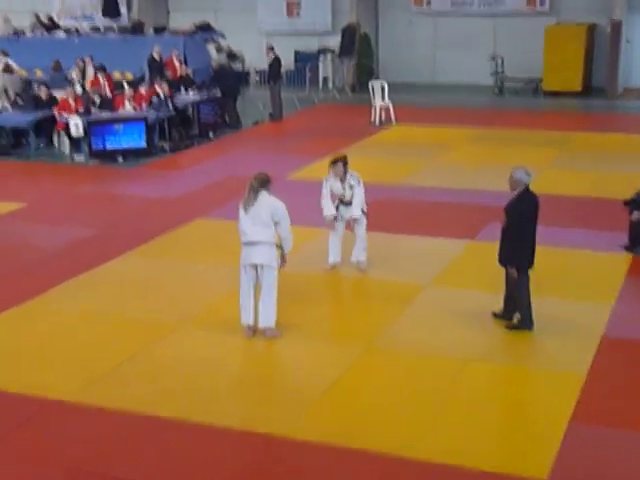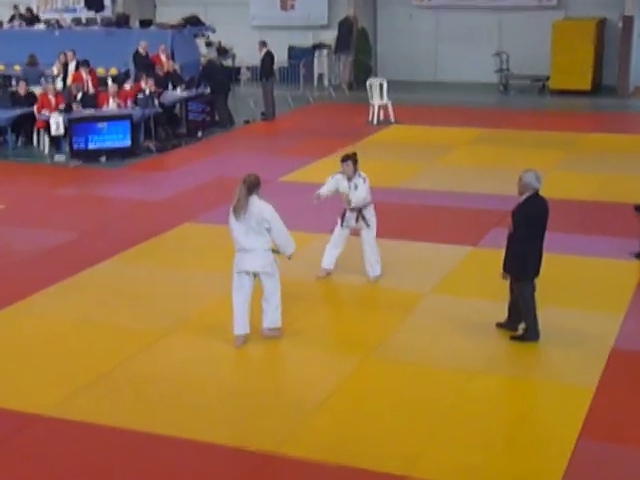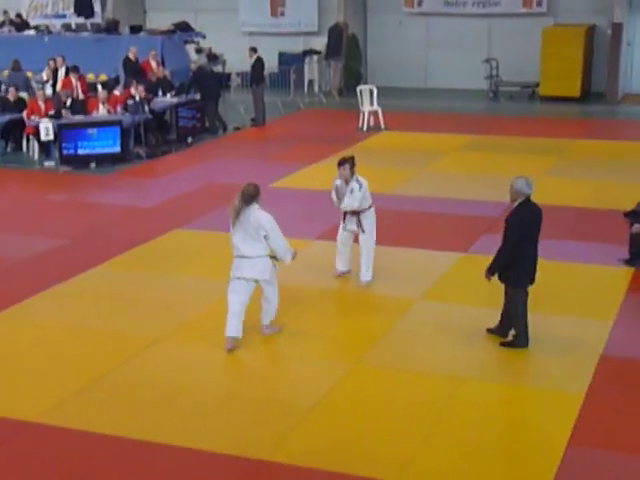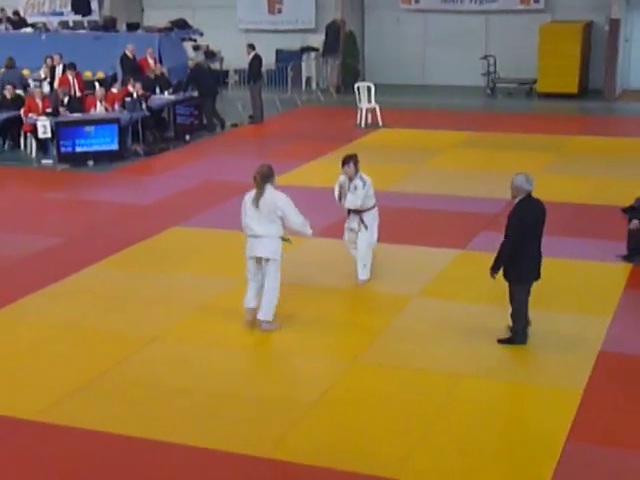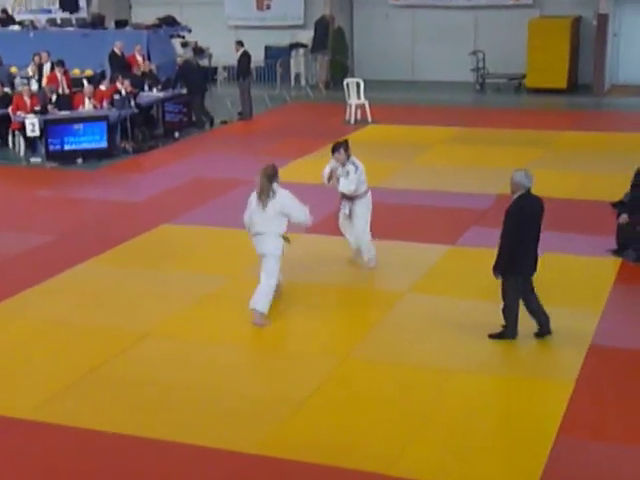
dt=0.2s
person 1, frame 1
left shoulder: (518, 203)
right shoulder: (531, 197)
left elbow: (515, 234)
left wrist: (511, 261)
left hip: (517, 252)
right hip: (525, 248)
left knee: (518, 285)
right knee: (512, 282)
left ankle: (525, 321)
right ankle: (508, 312)
person 1, frame 2
left shoulder: (525, 208)
right shoulder: (540, 202)
left elbow: (519, 240)
left wrist: (510, 267)
left hip: (523, 259)
right hip: (532, 255)
left knee: (524, 294)
right knee: (517, 290)
left ankle: (531, 332)
right ankle: (512, 322)
person 1, frame 3
left shoulder: (517, 216)
right shoulder: (534, 209)
left elbow: (508, 247)
left wrist: (492, 269)
left hip: (517, 266)
right hip: (527, 262)
left knee: (516, 301)
right knee: (512, 298)
left ankle: (521, 338)
right ankle: (503, 328)
person 1, frame 4
left shoulder: (518, 213)
right shoulder: (538, 206)
left elbow: (509, 243)
left wrist: (495, 266)
left hip: (519, 263)
right hip: (532, 260)
left knee: (518, 298)
right knee: (520, 296)
left ankle: (519, 335)
right ankle: (521, 326)
person 1, frame 5
left shoulder: (515, 208)
right shoulder: (537, 202)
left elbow: (507, 240)
left wrist: (498, 266)
left hip: (514, 261)
right hip: (529, 258)
left knee: (510, 295)
right knee: (527, 292)
left ankle: (510, 330)
right ankle: (544, 325)
person 2, frame 1
left shoulder: (244, 204)
right shoulder: (276, 204)
right elbow: (284, 231)
right wrist: (284, 252)
left hip: (248, 250)
right hip: (266, 250)
left knee: (247, 288)
right knee: (268, 288)
left ankle: (249, 325)
right ankle: (267, 326)
person 2, frame 2
left shoulder: (235, 209)
right shoulder: (265, 208)
right elbow: (279, 232)
right wrist: (288, 250)
left hip: (241, 257)
right hip: (262, 256)
left knee: (240, 295)
right knee: (271, 291)
left ankle: (239, 334)
right ankle: (270, 326)
person 2, frame 3
left shoulder: (236, 216)
right shoulder: (263, 217)
right elbow: (276, 241)
right wrist: (289, 255)
left hip: (240, 263)
right hip: (261, 263)
left knee: (236, 301)
right knee: (270, 294)
left ankle: (231, 338)
right ankle: (266, 325)
person 2, frame 4
left shoulder: (248, 197)
right shoulder: (279, 197)
left elbow: (244, 222)
right elbow: (295, 220)
right wrist: (307, 228)
left hip: (252, 243)
right hip: (271, 244)
left knee: (254, 278)
right knee: (271, 282)
left ankle: (251, 310)
right ankle: (265, 320)
person 2, frame 5
left shoulder: (254, 196)
right shoulder: (284, 195)
left elbow: (247, 220)
right elbow: (300, 215)
right wrist: (307, 213)
left hip: (258, 238)
right hip: (273, 240)
left knee: (268, 271)
right knee: (268, 277)
left ankle: (274, 287)
right ankle: (258, 312)
person 3, frame 1
left shoulder: (355, 179)
right shoulder: (329, 180)
left elbow: (358, 199)
right elbow: (326, 199)
left wrist: (353, 217)
right wrist: (329, 216)
left hip: (356, 206)
right hip: (341, 206)
left knee: (360, 233)
right knee: (335, 232)
left ankle: (360, 259)
right ankle: (334, 260)
person 3, frame 2
left shoulder: (362, 179)
right shoulder: (338, 177)
left elbow: (360, 197)
right elbow: (327, 188)
left wrist: (350, 200)
right wrist: (320, 194)
left hip: (364, 212)
right hip: (348, 212)
left knee: (368, 242)
right knee: (337, 238)
left ankle: (374, 272)
right ankle: (326, 267)
person 3, frame 3
left shoulder: (359, 184)
right shoulder: (339, 181)
left elbow: (353, 204)
right elbow: (335, 195)
left wrist: (343, 201)
right wrist: (338, 198)
left hip: (365, 215)
right hip: (350, 215)
left knee: (366, 246)
right knee: (342, 241)
left ankle: (366, 277)
right ankle: (343, 268)
person 3, frame 4
left shoulder: (363, 182)
right shoulder: (343, 178)
left elbow: (357, 202)
right elbow: (338, 191)
left wrist: (345, 196)
right wrist: (340, 195)
left hip: (368, 215)
right hip: (354, 214)
left knee: (363, 246)
right knee: (350, 239)
left ankle: (363, 275)
right ankle: (366, 259)
person 3, frame 5
left shoulder: (356, 167)
right shoulder: (335, 162)
left elbow: (350, 187)
right elbow: (327, 173)
left wrist: (338, 180)
right wrist: (330, 176)
left hip: (361, 201)
right hip: (348, 199)
left knee: (361, 230)
right knee: (344, 224)
left ankle: (369, 256)
right ankle: (357, 248)
